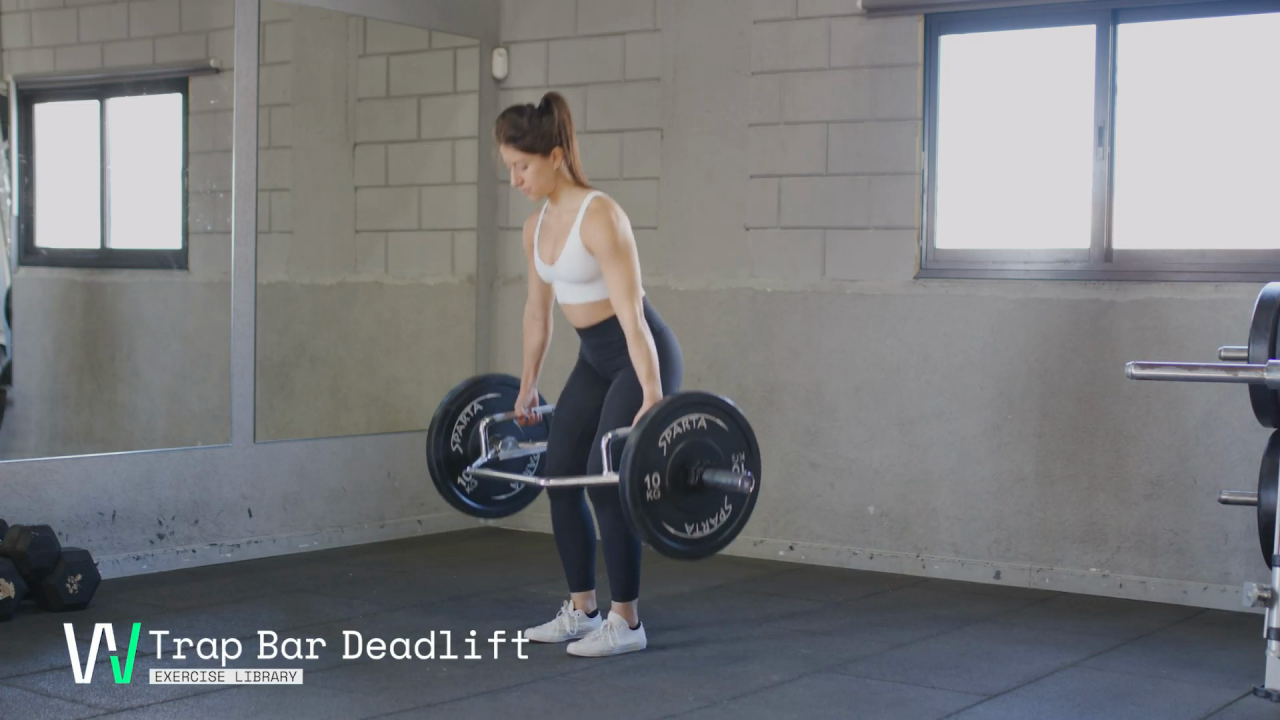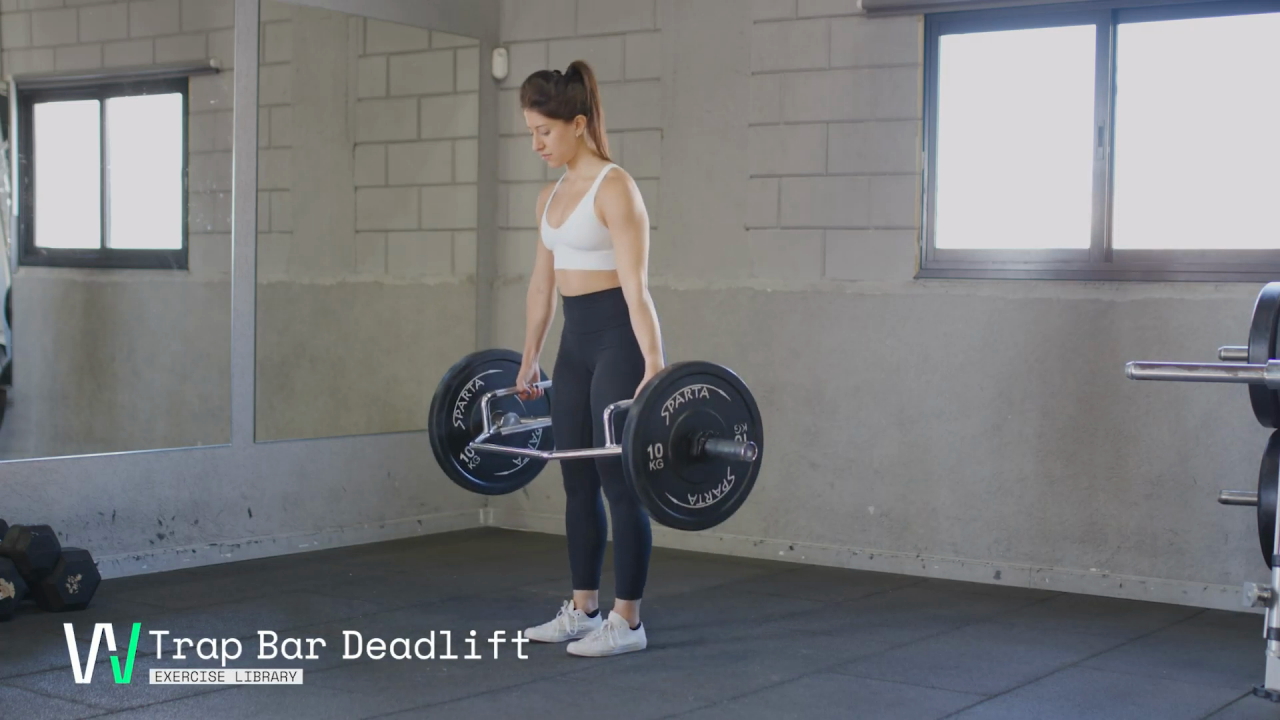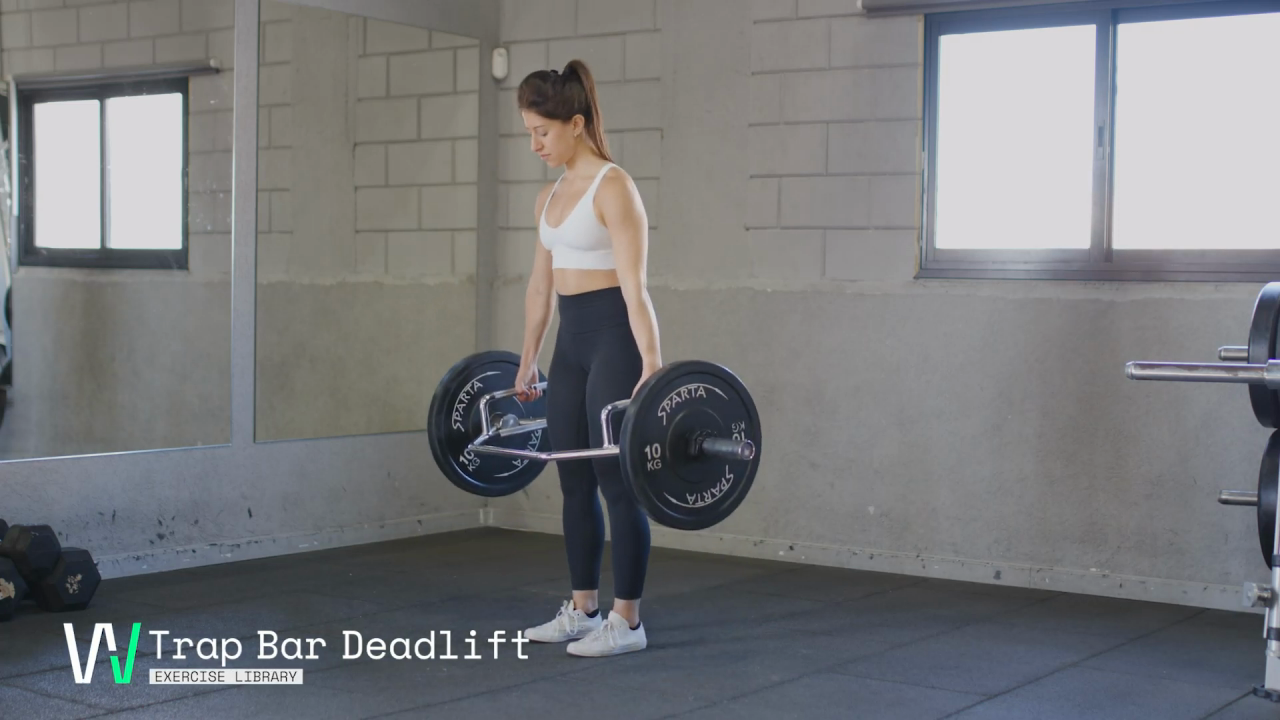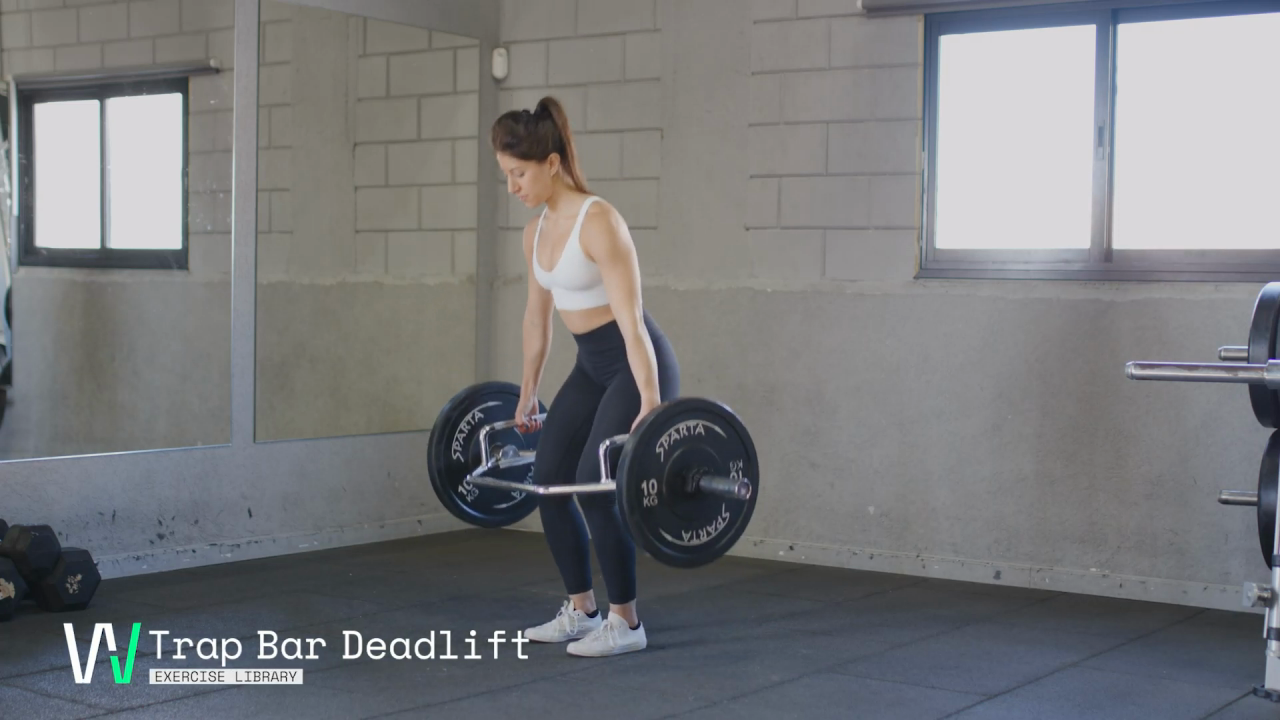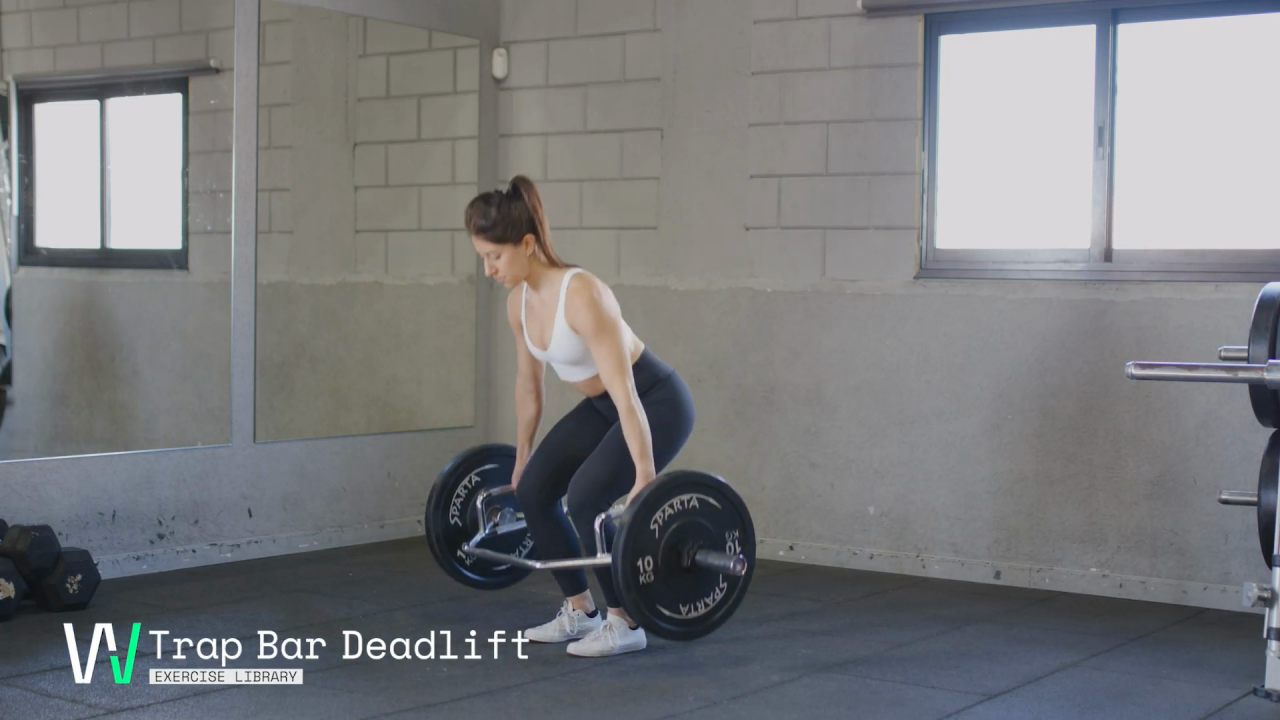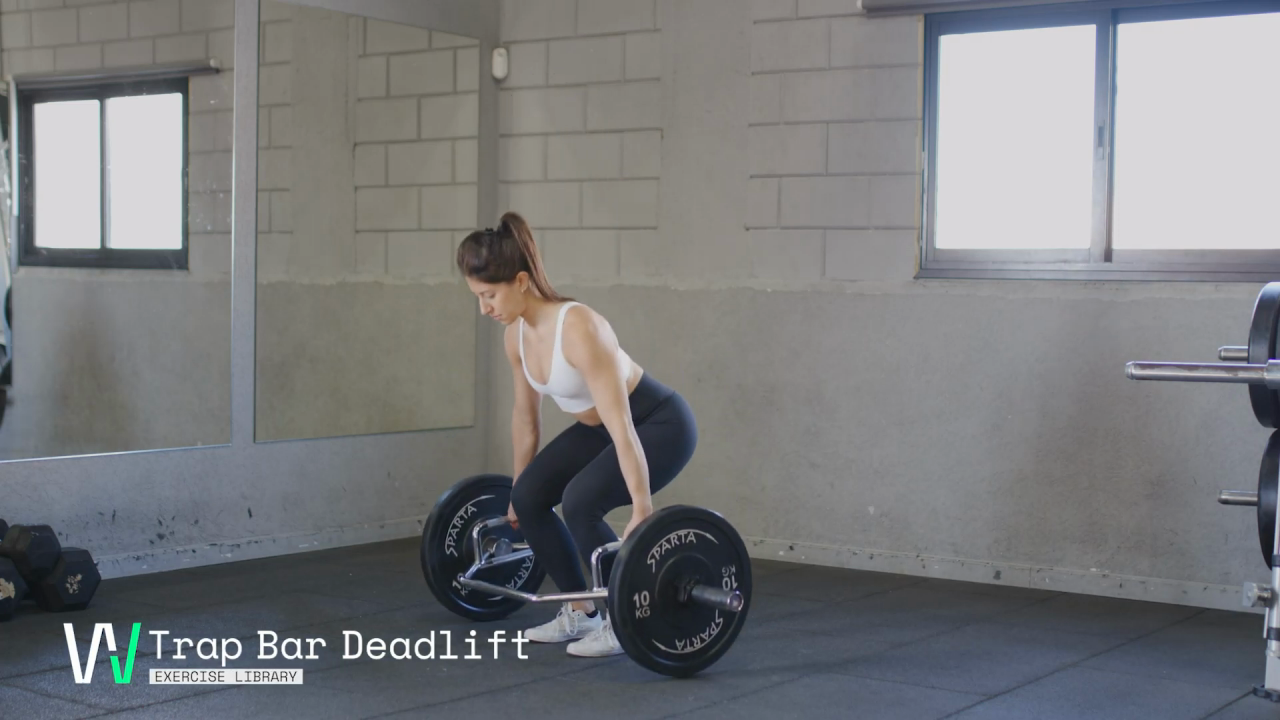
dt=0.3s
person 1, frame 1
left shoulder: (599, 215)
right shoulder: (536, 225)
left elbow: (632, 316)
right elbow: (537, 312)
left wrist: (653, 401)
right wrist: (527, 389)
left hip: (640, 355)
right hip: (595, 360)
left knee: (607, 479)
right knee: (559, 476)
left ankle: (626, 622)
right ankle: (581, 609)
person 1, frame 2
left shoulder: (615, 187)
right shoulder: (551, 196)
left elbow: (637, 287)
right elbow: (542, 283)
left wrist: (654, 369)
right wrist: (529, 360)
left hip: (618, 339)
right hip: (575, 343)
left knee: (620, 483)
right knee: (579, 482)
left ankle: (627, 623)
right ankle: (582, 610)
person 1, frame 3
left shoulder: (614, 187)
right shoulder: (551, 195)
left elbow: (635, 287)
right elbow: (541, 284)
left wrist: (652, 369)
right wrist: (527, 361)
left hip: (615, 340)
right hip: (571, 343)
left knee: (617, 484)
right knee: (576, 483)
left ankle: (626, 622)
right ankle: (582, 610)
person 1, frame 4
left shoulder: (598, 222)
right shoulder: (536, 229)
left elbow: (632, 321)
right elbow: (537, 317)
left wrist: (651, 407)
right wrist: (527, 394)
left hip: (636, 365)
right hip: (593, 366)
left knee: (596, 487)
right knee: (549, 481)
left ankle: (625, 622)
right ankle: (581, 609)
person 1, frame 5
left shoulder: (582, 294)
right shoulder: (520, 300)
left elbow: (626, 393)
right elbow: (528, 383)
left wrist: (645, 479)
right wrist: (522, 458)
left hip: (657, 402)
right hip: (600, 407)
left knee: (586, 498)
right knee: (533, 492)
left ankle: (625, 621)
right ankle: (580, 610)
person 1, frame 6
left shoulder: (580, 330)
right shoulder: (516, 334)
left elbow: (623, 430)
right elbow: (525, 416)
left wrist: (642, 512)
right wrist: (514, 494)
left hip: (660, 425)
right hip: (600, 429)
left knee: (580, 503)
right knee: (528, 498)
right ankle: (580, 610)
